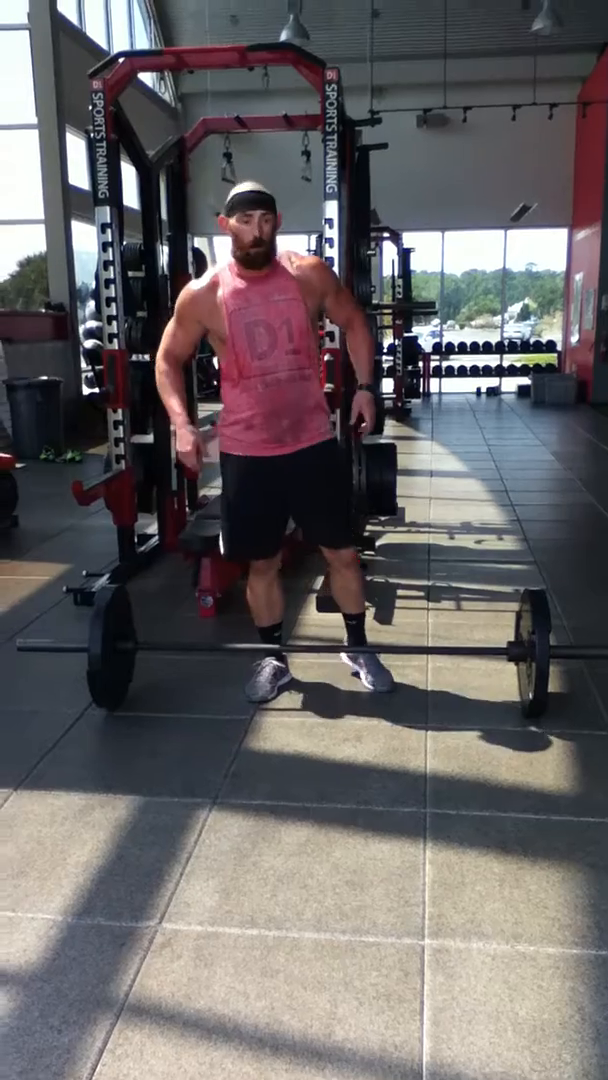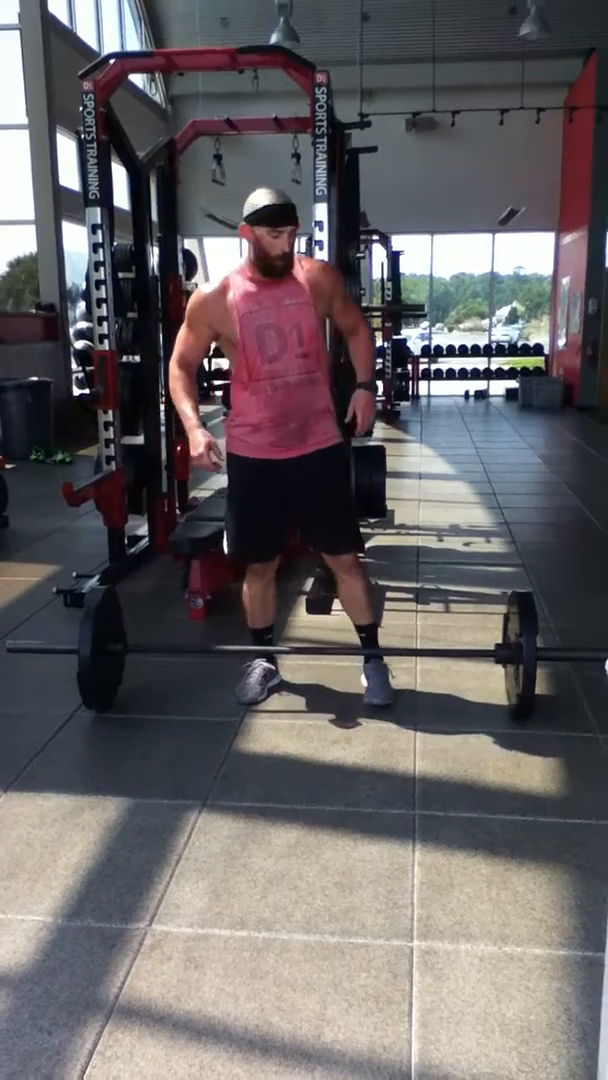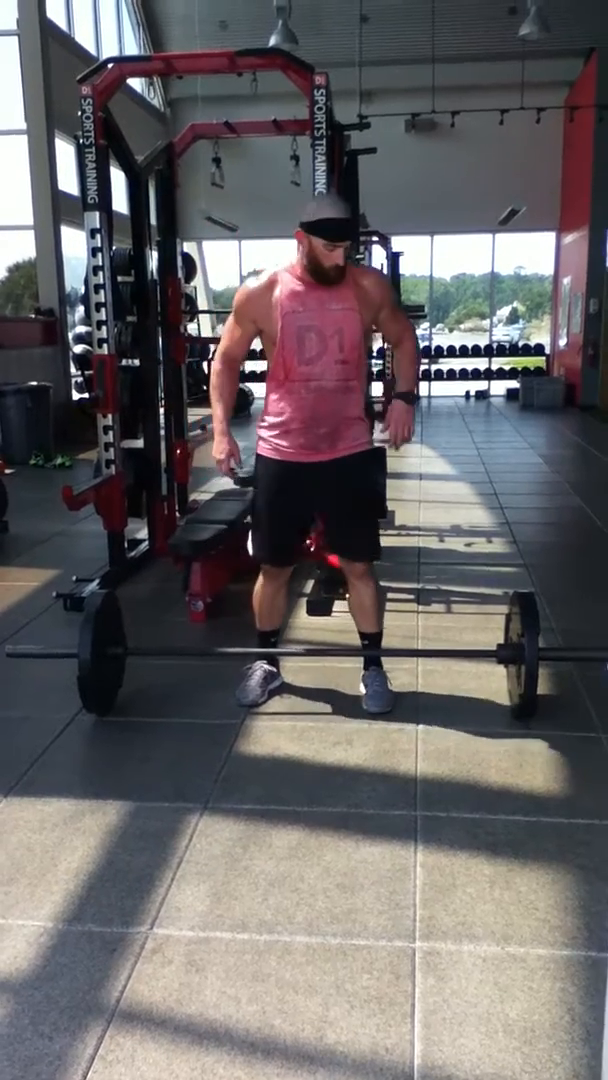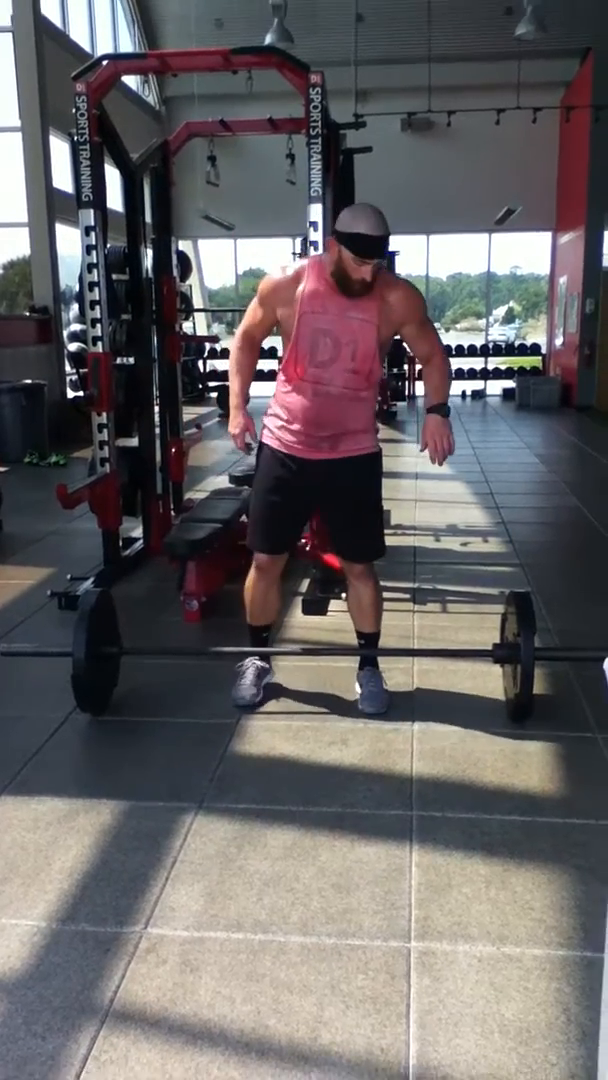
dt=0.3s
person 1, frame 1
left shoulder: (311, 274)
right shoulder: (202, 295)
left elbow: (354, 324)
right elbow: (169, 359)
left wrist: (365, 386)
right wrist: (181, 423)
left hip: (314, 443)
right hip: (246, 452)
left knee: (342, 552)
right knee: (261, 563)
left ankle: (357, 647)
right ankle: (273, 657)
person 1, frame 2
left shoulder: (320, 278)
right shoulder: (213, 299)
left elbow: (355, 329)
right elbow: (181, 365)
left wrist: (365, 386)
right wrist: (194, 426)
left hip: (320, 447)
right hip: (252, 454)
left knee: (344, 558)
right knee: (259, 565)
left ankle: (371, 657)
right ankle: (264, 659)
person 1, frame 3
left shoulder: (371, 286)
right shoulder: (259, 294)
left elbow: (404, 340)
right elbow: (227, 360)
left wrist: (403, 398)
right wrist: (221, 427)
left hip: (349, 453)
right hip: (281, 453)
left knee: (358, 565)
right knee: (273, 567)
left ankle: (372, 665)
right ankle: (267, 661)
person 1, frame 4
left shoulder: (398, 298)
right shoulder: (284, 286)
left elbow: (432, 355)
right elbow: (246, 339)
left wrist: (436, 410)
right wrist: (238, 407)
left hip: (353, 453)
right hip: (284, 446)
left knee: (359, 566)
right knee: (266, 559)
left ankle: (368, 665)
right ankle: (257, 657)
